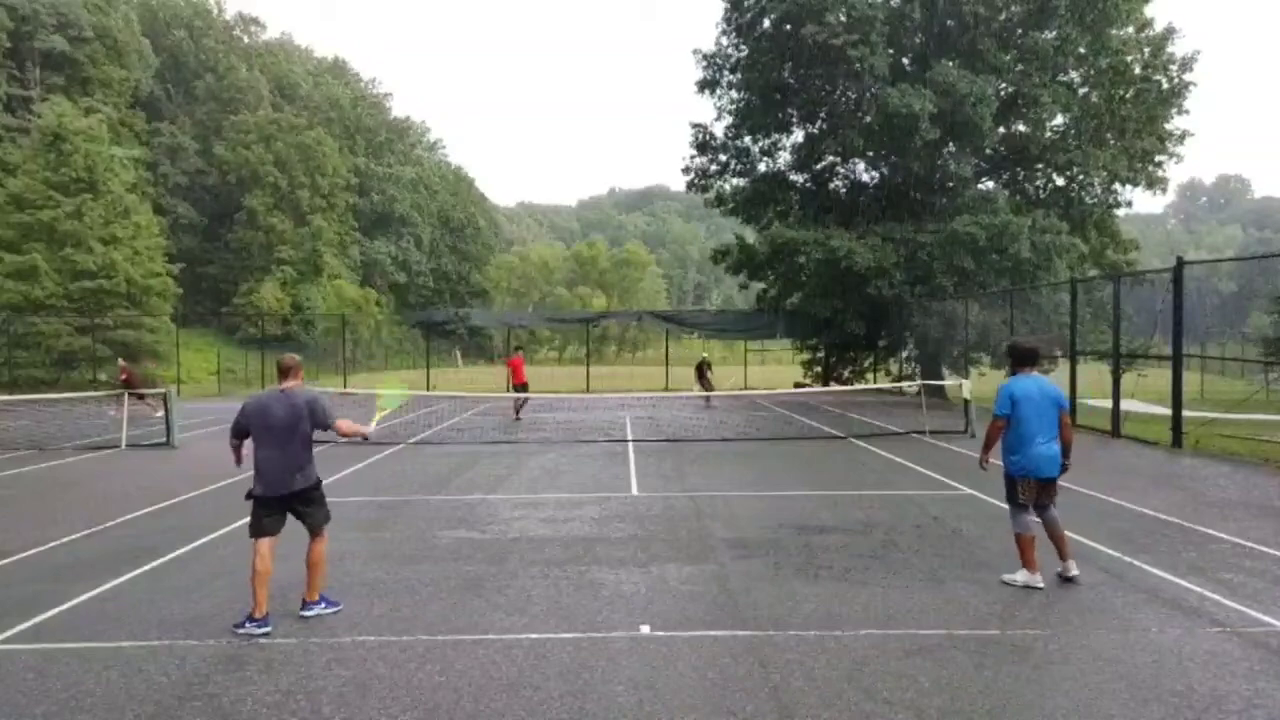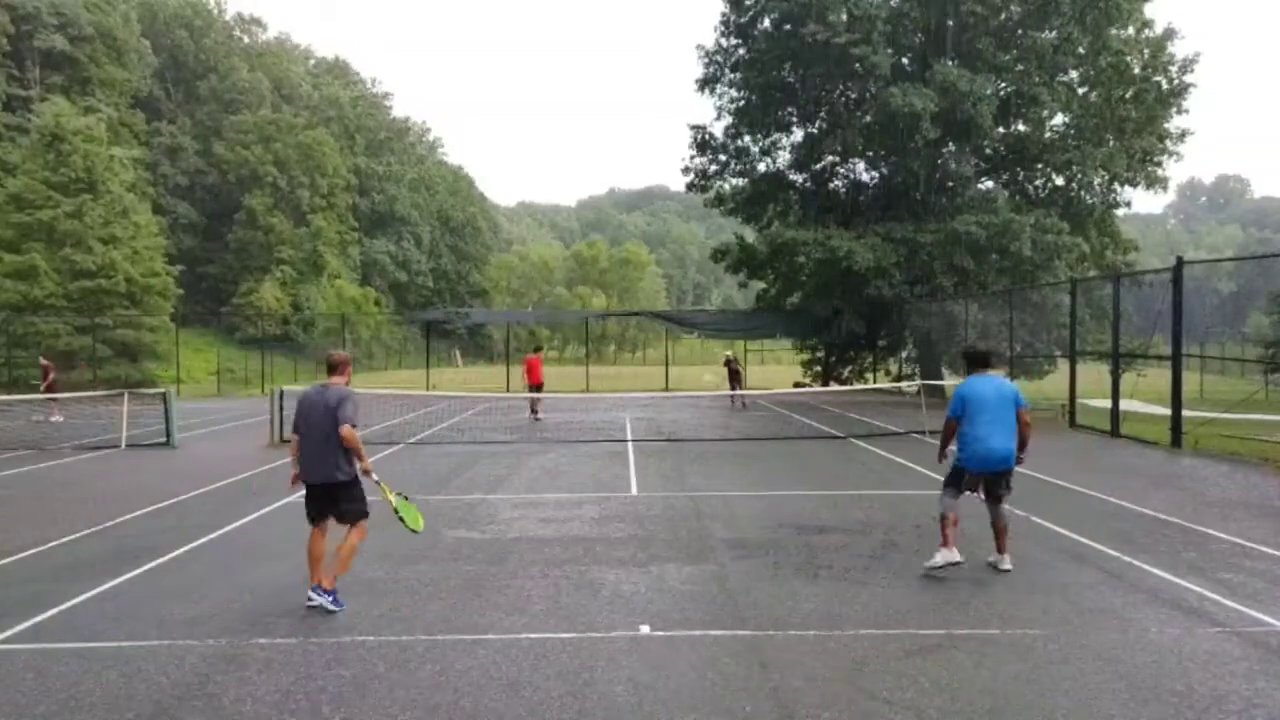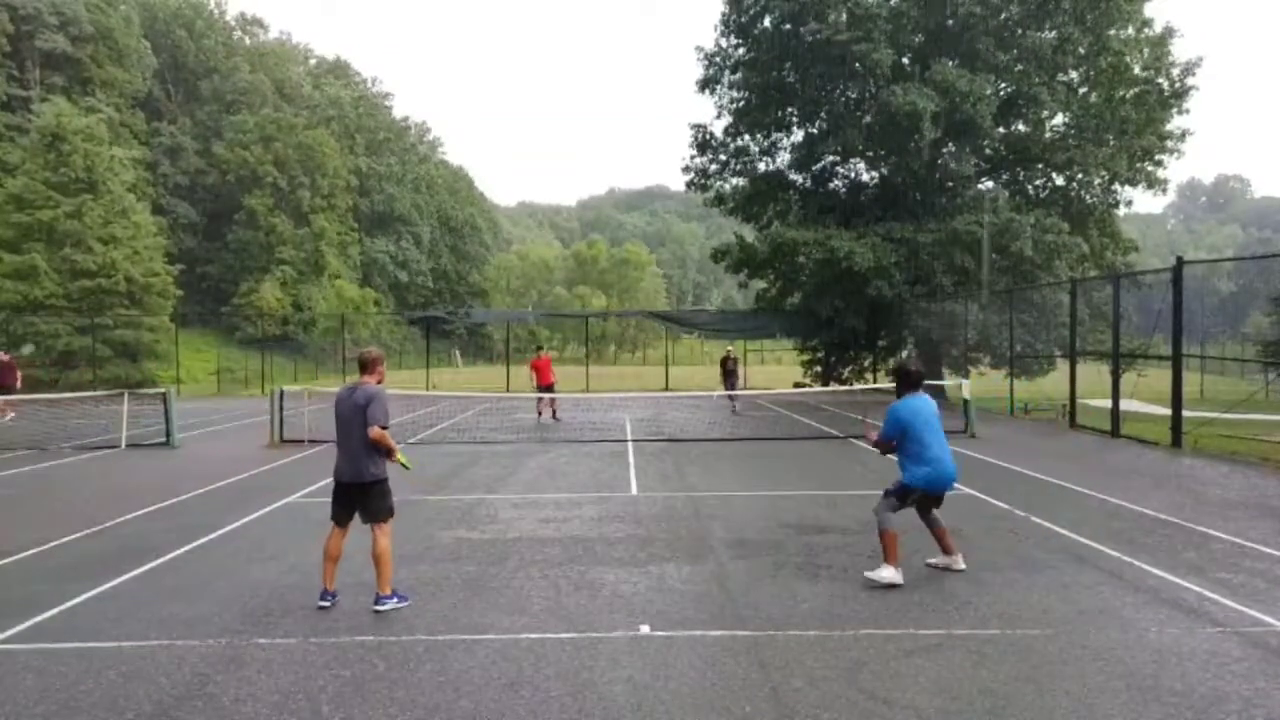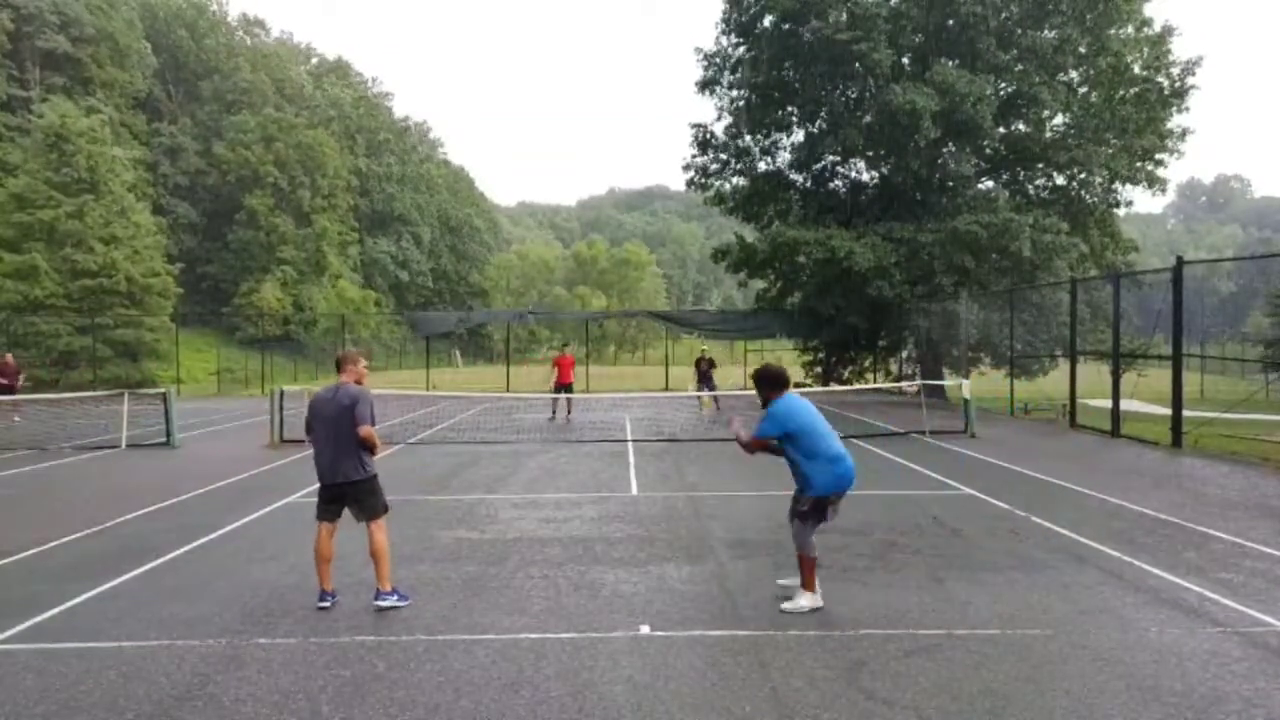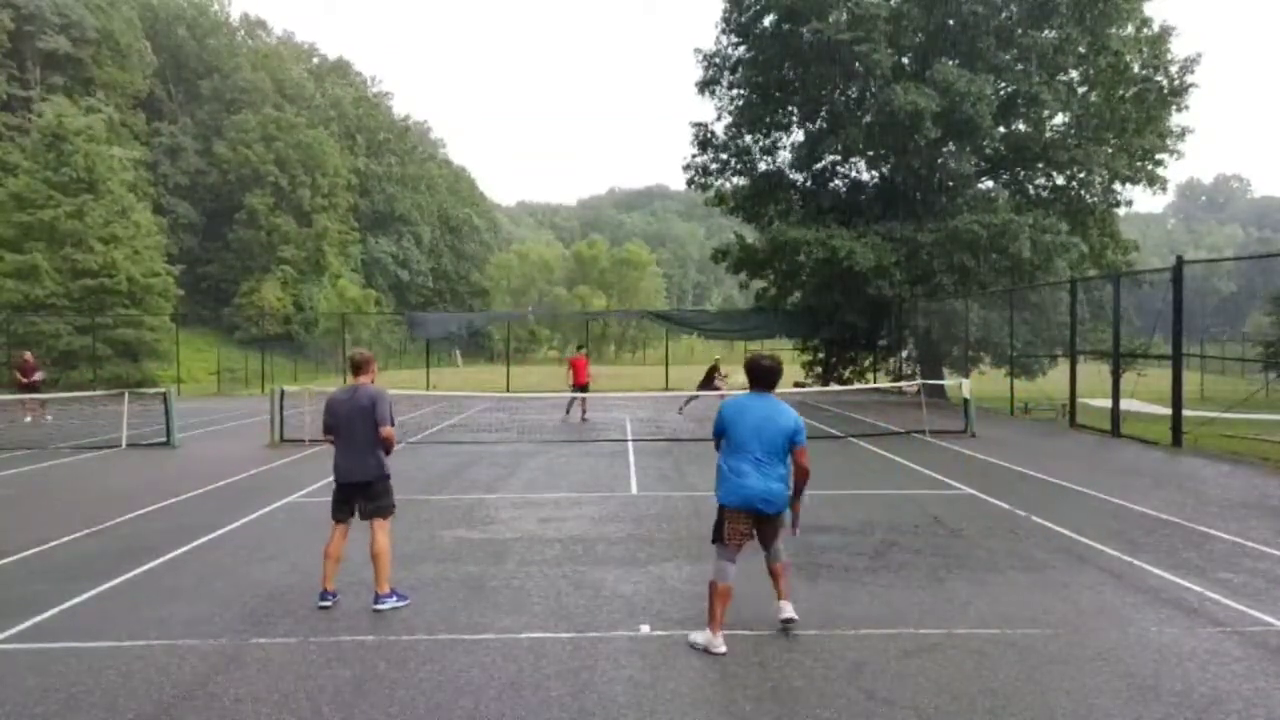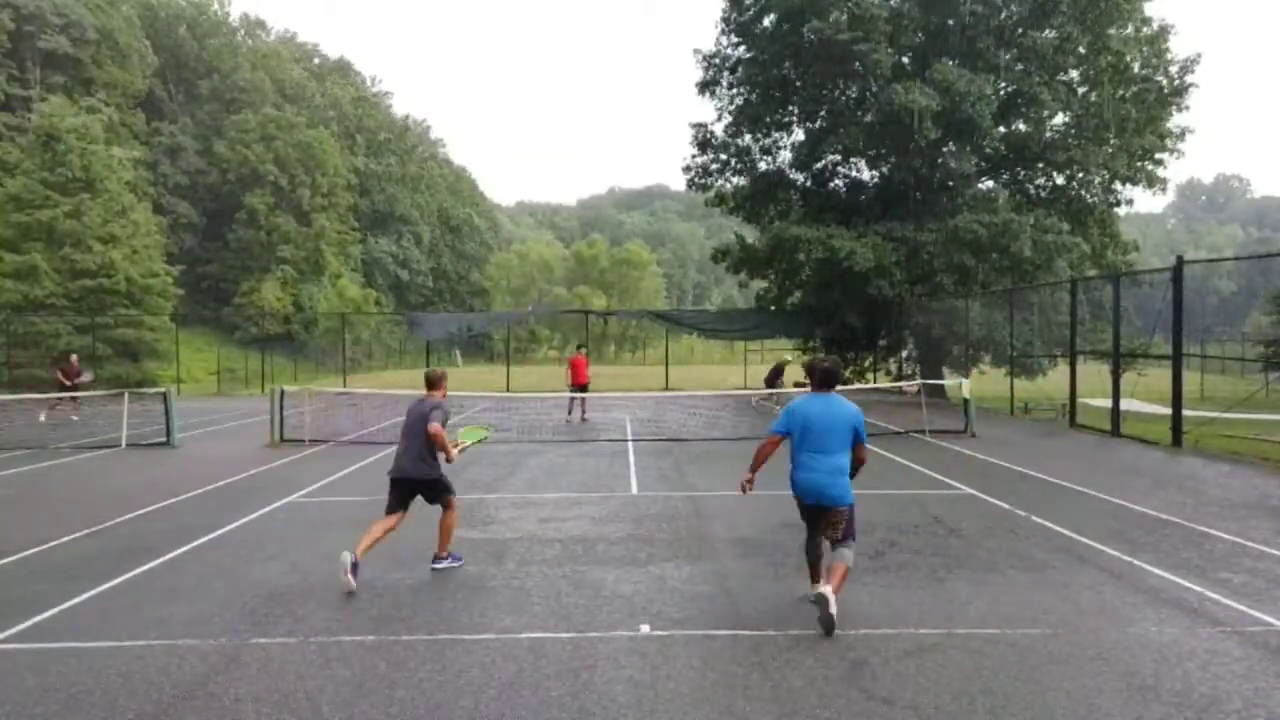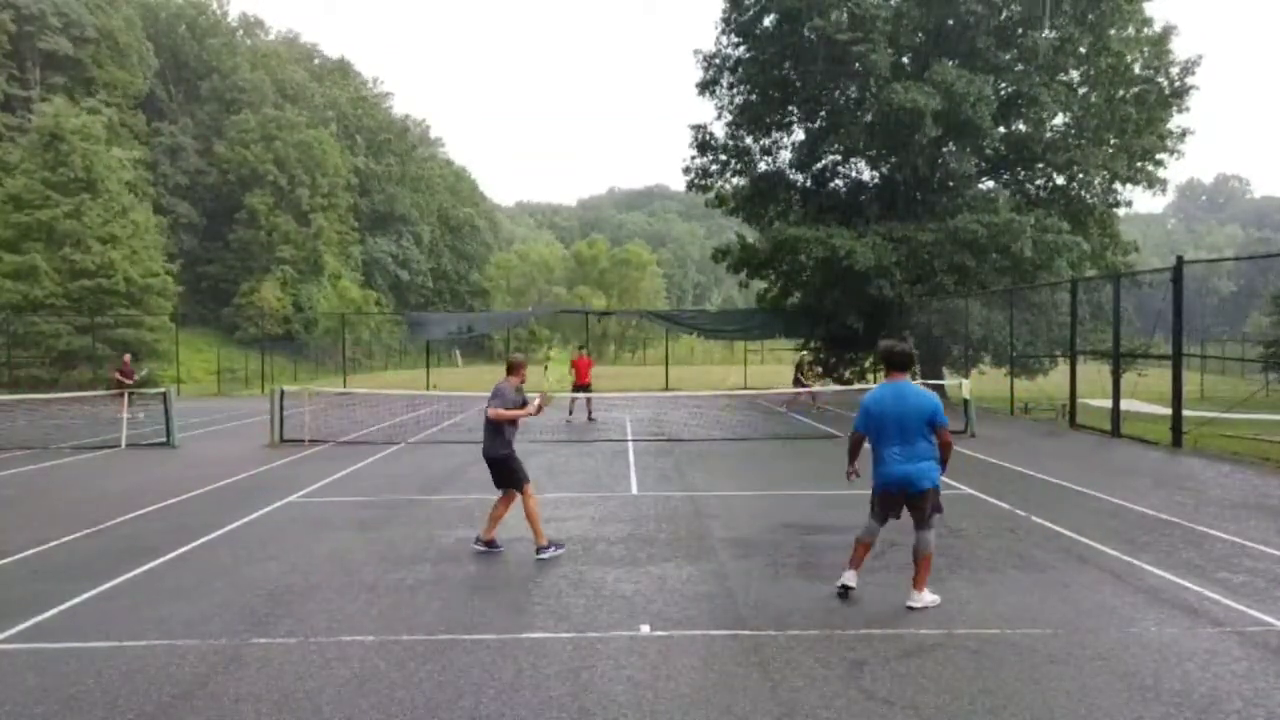
dt=0.7s
person 1, frame 1
left shoulder: (1010, 388)
right shoulder: (1053, 389)
left elbow: (998, 425)
right elbow: (1066, 426)
left wrist: (985, 452)
right wrist: (1066, 457)
left hip: (1022, 464)
right hip: (1050, 461)
left knee: (1021, 514)
right knee: (1047, 510)
left ankle: (1031, 573)
right ankle: (1068, 564)
person 1, frame 2
left shoulder: (964, 389)
right shoulder: (1009, 387)
left elbow: (951, 425)
right elbow: (1025, 422)
left wrist: (942, 449)
right wrist: (1020, 450)
left hip: (973, 457)
right hip: (1003, 457)
left knee: (949, 496)
right knee: (996, 504)
left ankle: (949, 550)
right ankle: (1002, 557)
person 1, frame 3
left shoulder: (898, 409)
right shoulder: (929, 402)
left elbow: (883, 445)
left wrist: (872, 439)
right wrist: (895, 445)
left hip: (924, 475)
right hip: (946, 472)
left knee: (883, 509)
right knee: (926, 510)
left ankle: (891, 569)
right ankle: (952, 557)
person 1, frame 4
left shoulder: (777, 411)
right shoulder: (797, 402)
left elbow: (752, 447)
left wrist: (739, 435)
right wrist: (769, 446)
left hip: (830, 476)
right hip: (835, 470)
left knee: (801, 530)
right knee: (797, 519)
left ankle: (810, 594)
right ankle: (807, 579)
person 1, frame 5
left shoulder: (730, 407)
right shoulder: (791, 417)
left elbow: (718, 444)
right elbow: (802, 466)
right wrist: (797, 496)
left hip: (735, 494)
right hip: (774, 496)
left knee: (726, 559)
right knee: (773, 547)
left ankle: (714, 634)
right ankle: (785, 606)
person 1, frame 6
left shoulder: (795, 408)
right shoulder: (853, 411)
left elbow: (770, 443)
right elbow: (861, 456)
left wrist: (752, 472)
left hip: (804, 486)
right hip: (837, 489)
left knee: (814, 534)
right knee: (843, 547)
left ankle: (817, 586)
right ankle: (829, 590)
person 1, frame 7
left shoulder: (871, 399)
right shoulder: (929, 398)
left elbow: (857, 438)
right elbow: (945, 440)
left wrist: (851, 463)
right wrist: (942, 465)
left hip: (886, 476)
right hip: (922, 475)
left knee: (874, 523)
right knee: (924, 531)
left ankle: (850, 574)
right ankle: (919, 593)
person 2, frame 1
left shoulder: (253, 404)
right shoulder: (308, 400)
left elbow: (235, 440)
right elbow: (340, 427)
left wrist: (238, 456)
right wrist: (362, 430)
left hip: (266, 486)
right hip: (303, 483)
left knee: (263, 547)
right knee: (318, 536)
left ankle: (258, 616)
right ankle: (312, 600)
person 2, frame 2
left shoulder: (306, 396)
right shoulder: (345, 395)
left elbow: (296, 437)
right elbow: (345, 432)
left wrist: (296, 467)
right wrist: (363, 458)
left hip: (313, 475)
right hip: (340, 474)
left knee: (318, 528)
right knee: (358, 527)
left ankle: (316, 587)
right ankle: (325, 585)
person 2, frame 3
left shoulder: (342, 395)
right shoulder: (375, 394)
right elbow: (375, 432)
right wrist: (392, 448)
left hip: (343, 473)
right hip: (370, 474)
left knee: (338, 529)
right knee: (381, 530)
left ankle: (327, 591)
right ankle: (384, 595)
person 2, frame 4
left shoulder: (317, 398)
right shoulder: (360, 394)
left elbow: (311, 436)
right elbow: (364, 431)
right wrist: (375, 445)
left hip: (328, 474)
right hip: (359, 473)
left knee: (325, 528)
right knee: (377, 526)
left ankle: (326, 592)
right ankle: (385, 591)
person 2, frame 5
left shoulder: (334, 399)
right shoulder: (378, 395)
left elbow: (329, 436)
right elbow: (386, 432)
right wrist: (390, 446)
left hip: (344, 473)
right hip: (374, 473)
left knee: (339, 529)
right knee: (380, 528)
left ankle: (327, 591)
right ankle: (383, 594)
person 2, frame 6
left shoulder: (414, 406)
right shoulder: (440, 405)
right elbow: (435, 430)
left wrist: (446, 447)
right wrist: (448, 451)
left hip: (400, 471)
right hip: (426, 470)
left knee: (391, 518)
right knee: (450, 505)
left ankle: (356, 556)
right ankle: (441, 557)
person 2, frame 7
left shoulder: (516, 390)
right shoulder: (504, 390)
left elbow: (529, 408)
right elbow: (492, 413)
left wrist: (538, 405)
right wrist: (522, 412)
left hip: (497, 451)
right hip: (500, 451)
left knee: (509, 494)
right knee: (528, 494)
left ankle: (484, 539)
right ankle: (542, 545)
